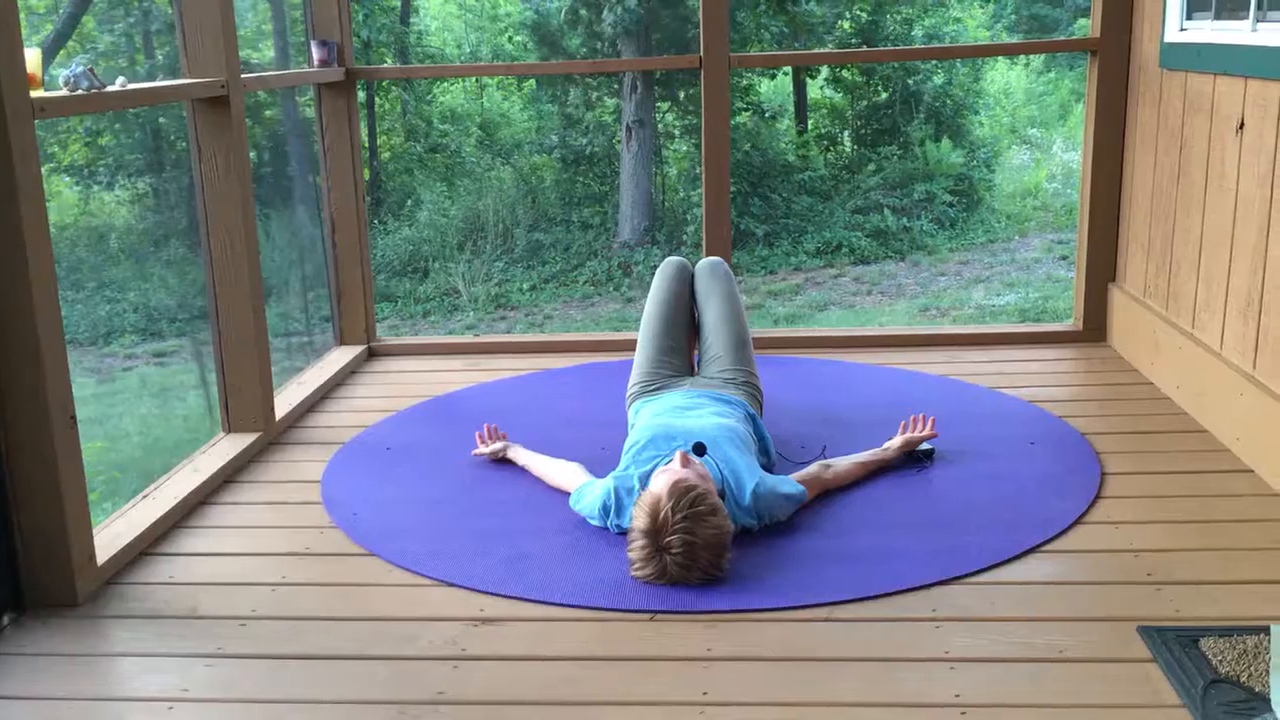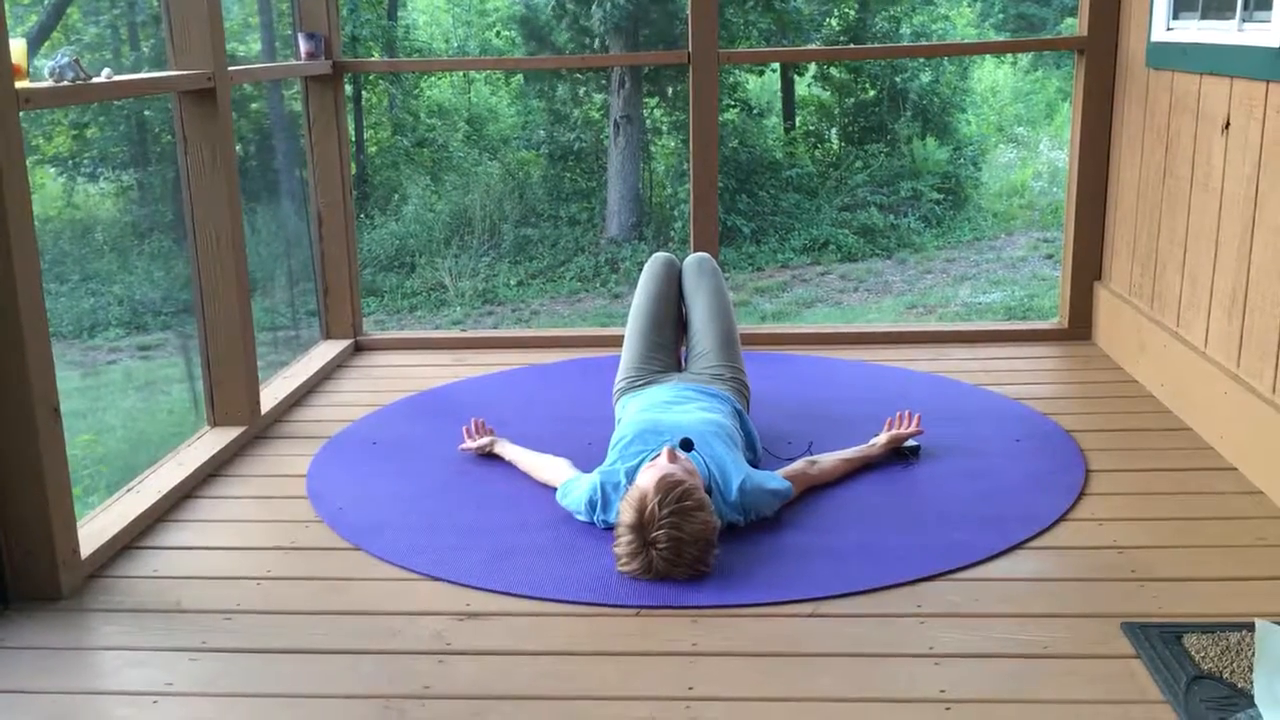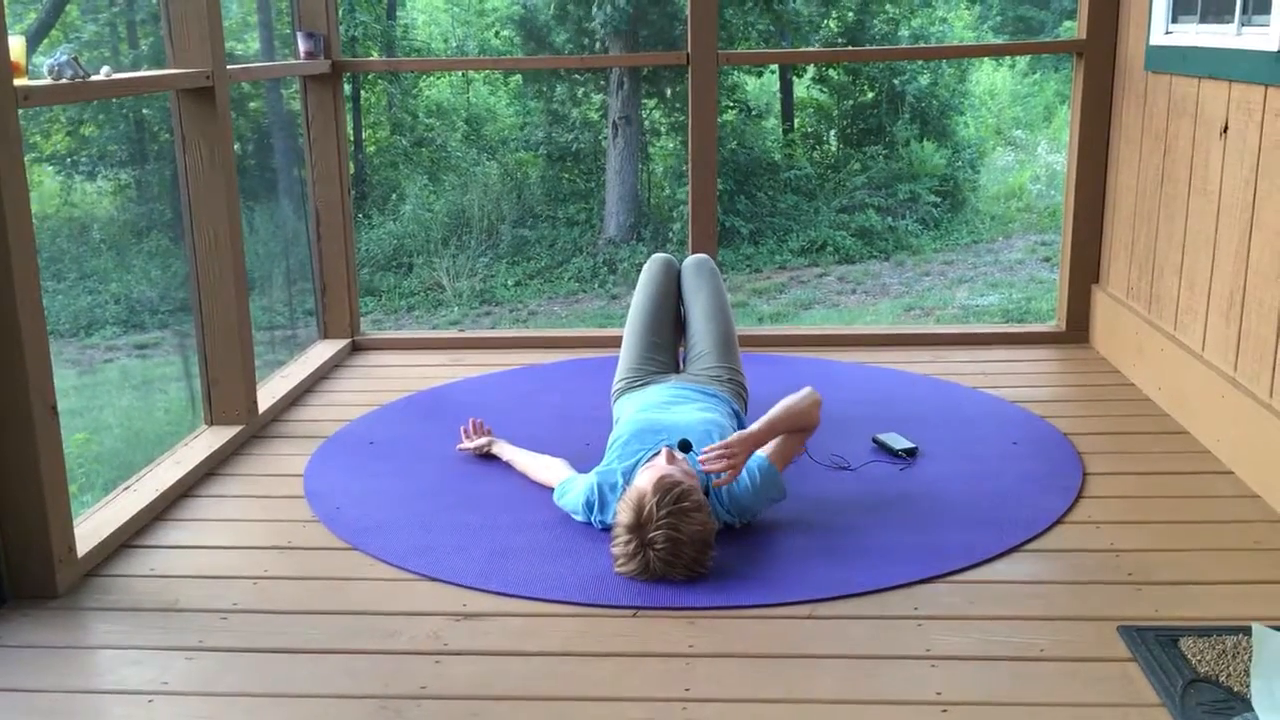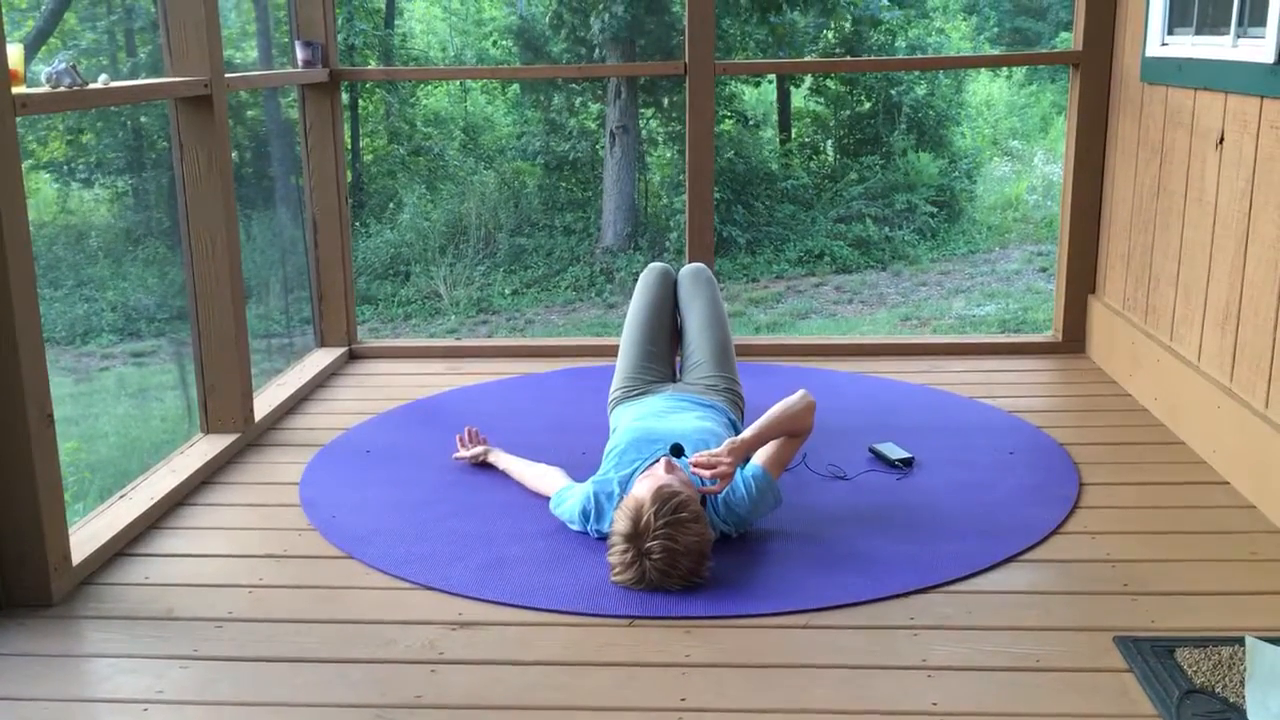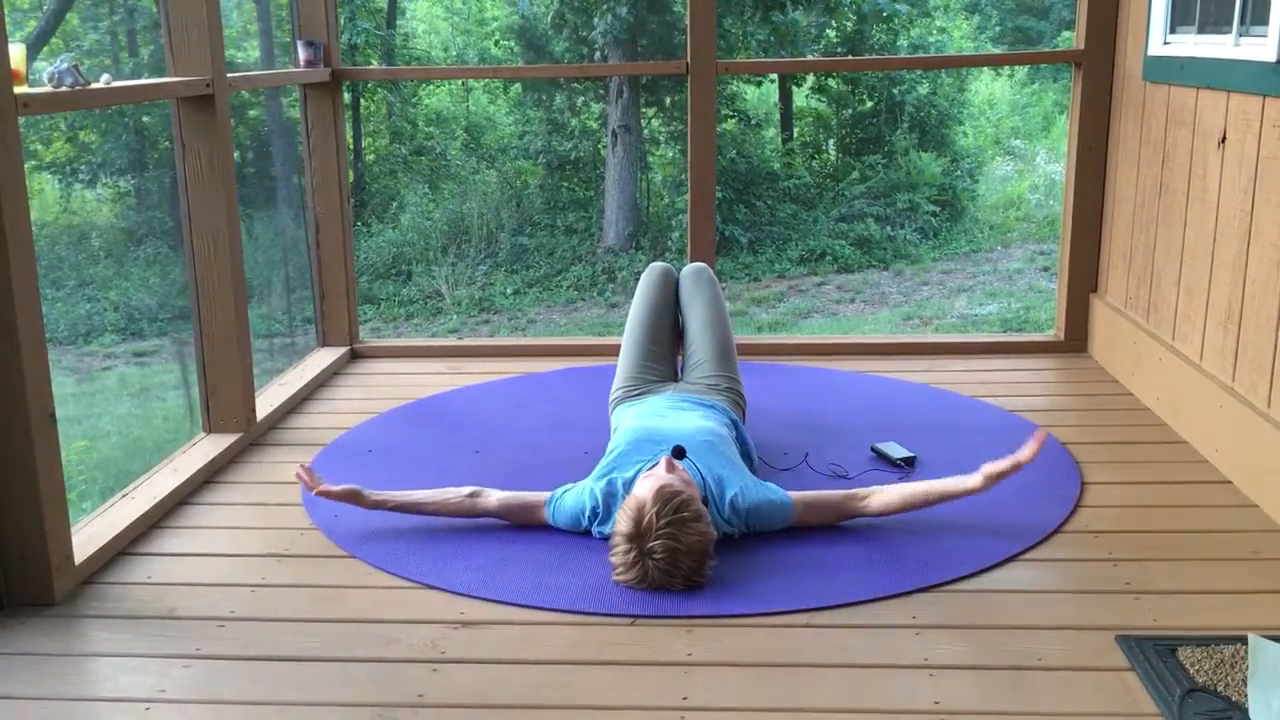
dt=1s
person 1, frame 1
left shoulder: (616, 504)
right shoulder: (754, 501)
left elbow: (570, 474)
right elbow: (823, 473)
left wrist: (510, 450)
right wrist: (892, 450)
left hip: (654, 397)
right hip: (731, 398)
left knee: (675, 268)
right knee: (711, 267)
person 1, frame 2
left shoulder: (602, 499)
right shoulder: (740, 496)
left elbow: (558, 469)
right elbow: (808, 470)
left wrist: (497, 444)
right wrist: (878, 445)
left hip: (641, 393)
right hip: (717, 395)
left knee: (662, 264)
right knee: (699, 264)
person 1, frame 3
left shoulder: (599, 499)
right shoulder: (736, 496)
left elbow: (554, 469)
right elbow: (809, 402)
left wrist: (494, 444)
right wrist: (750, 438)
left hip: (639, 392)
right hip: (715, 395)
left knee: (662, 265)
right knee: (698, 265)
person 1, frame 4
left shoulder: (594, 509)
right shoulder: (733, 506)
left elbow: (549, 475)
right elbow: (804, 403)
left wrist: (491, 453)
right wrist: (742, 445)
left hip: (636, 402)
right hip: (713, 403)
left knee: (658, 274)
right knee: (694, 275)
person 1, frame 5
left shoulder: (597, 507)
right shoulder: (739, 505)
left elbow: (482, 500)
right elbow: (865, 500)
left wrist: (367, 497)
right wrist: (976, 477)
left hip: (638, 402)
right hip: (713, 405)
left knee: (661, 274)
right knee: (698, 273)
left ankle: (676, 278)
